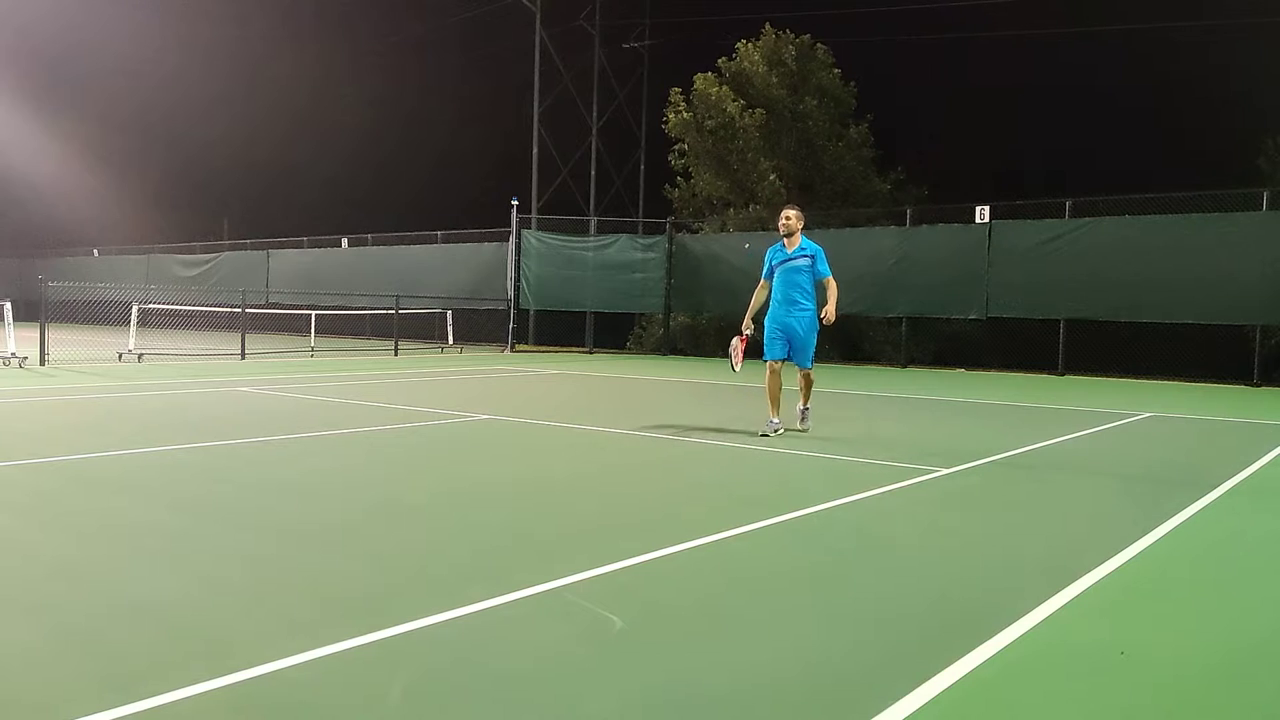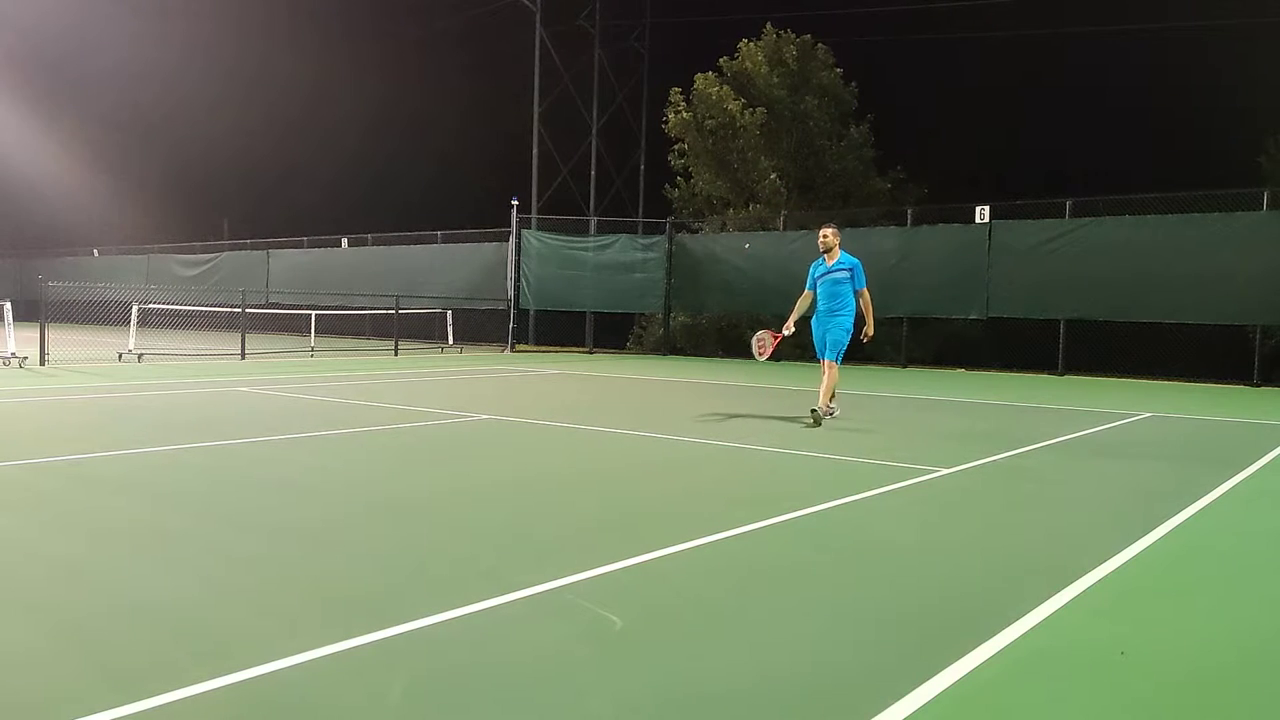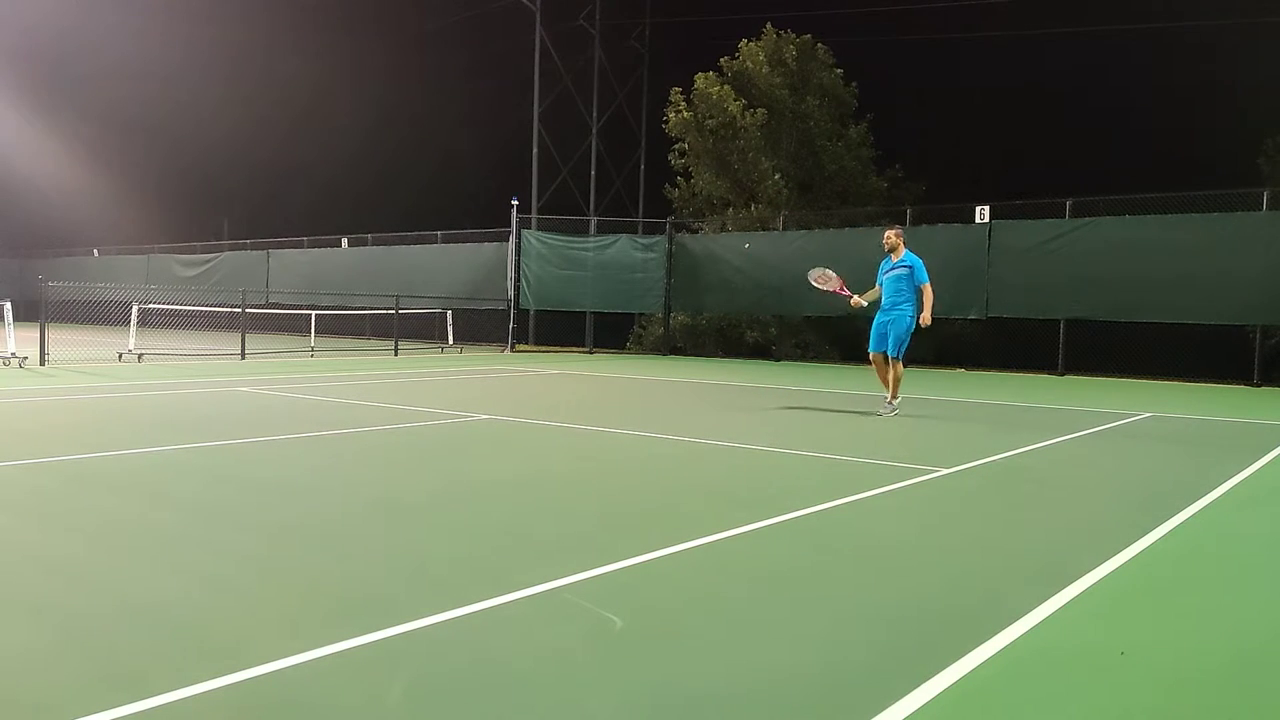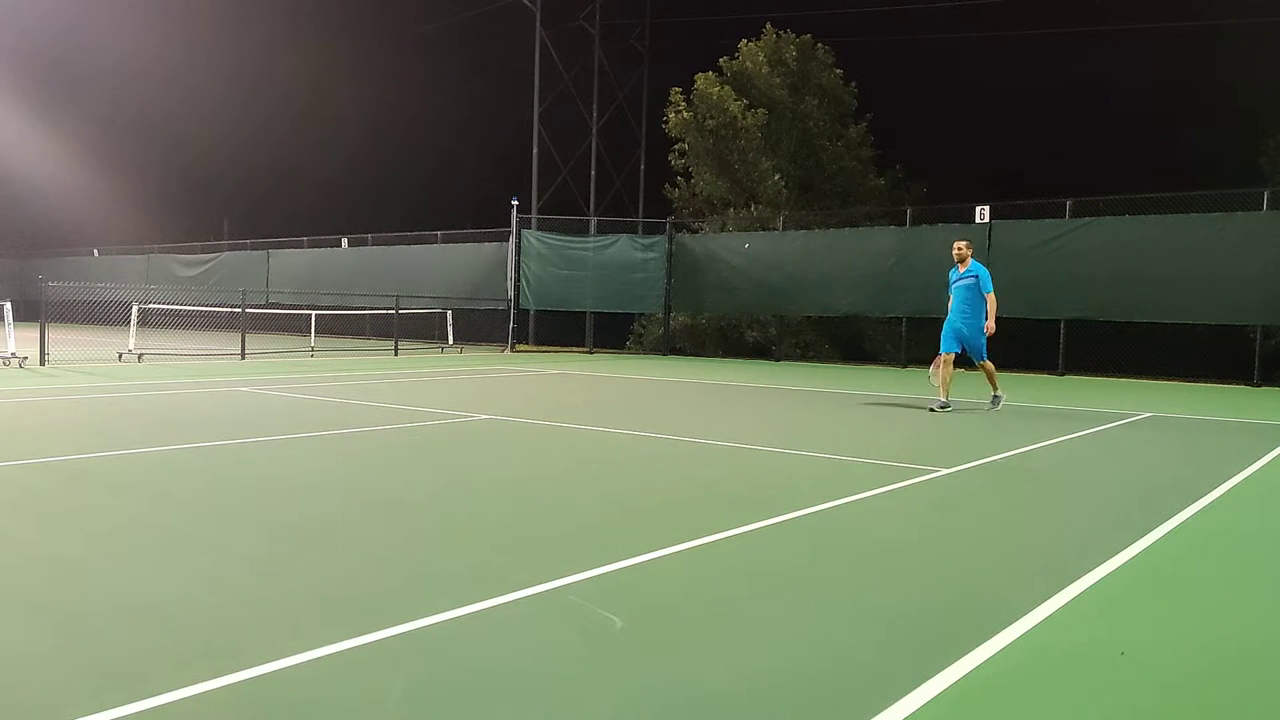
dt=0.7s
person 1, frame 1
left shoulder: (814, 250)
right shoulder: (772, 253)
left elbow: (830, 283)
right elbow: (763, 287)
left wrist: (831, 304)
right wrist: (748, 316)
left hip: (805, 319)
right hip: (776, 318)
left knee: (804, 369)
right knee: (773, 367)
left ankle: (804, 407)
right ankle: (774, 420)
person 1, frame 2
left shoulder: (852, 264)
right shoulder: (816, 266)
left elbow: (863, 295)
right elbow: (807, 297)
left wrist: (870, 323)
right wrist: (791, 320)
left hip: (842, 322)
right hip: (819, 321)
left knee: (830, 363)
right knee: (826, 364)
left ankle: (821, 408)
right ankle: (830, 403)
person 1, frame 3
left shoulder: (914, 262)
right shoulder: (885, 263)
left elbow: (927, 289)
left wrist: (926, 311)
right wrist: (860, 298)
left hip: (902, 317)
right hip: (882, 316)
left knee: (894, 358)
right knee: (875, 357)
left ankle: (892, 402)
right ankle: (890, 393)
person 1, frame 4
left shoulder: (980, 271)
right shoulder: (953, 273)
left elbow: (990, 297)
left wrist: (991, 320)
right wrist: (950, 319)
left hip: (974, 324)
right hip: (953, 322)
left knee: (981, 361)
right knee: (946, 358)
left ankle: (997, 392)
right ankle: (944, 400)
